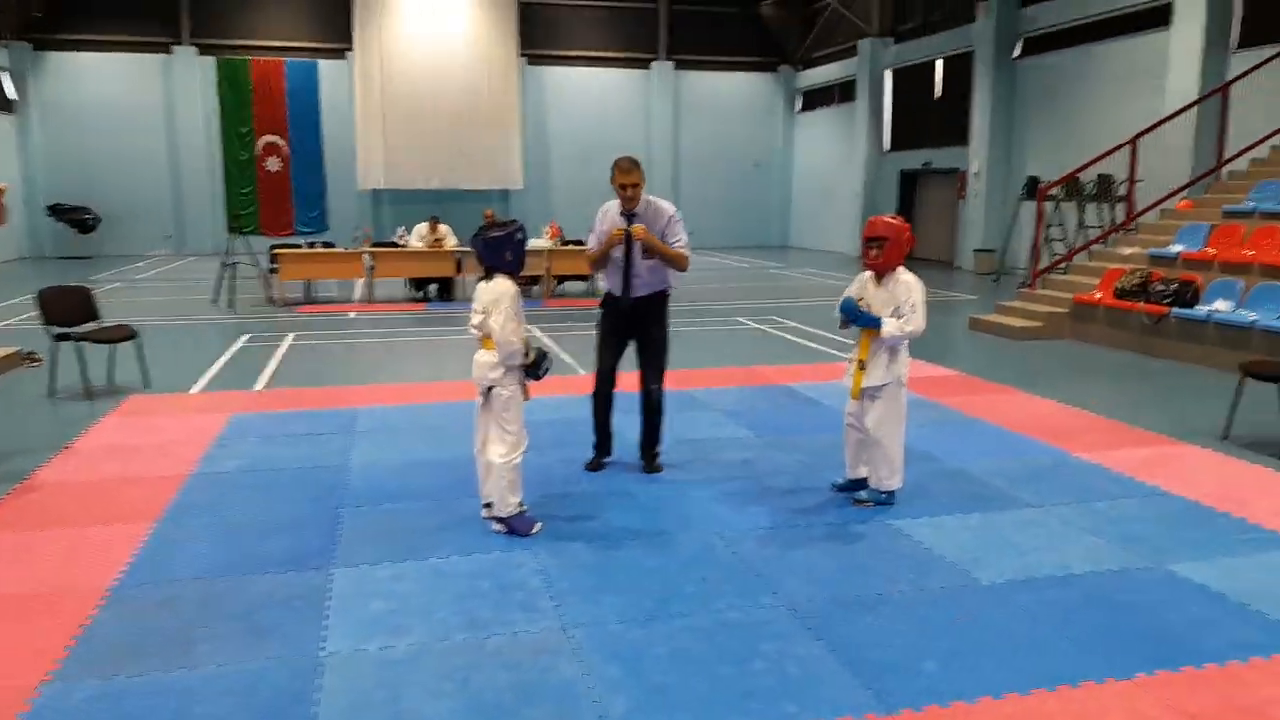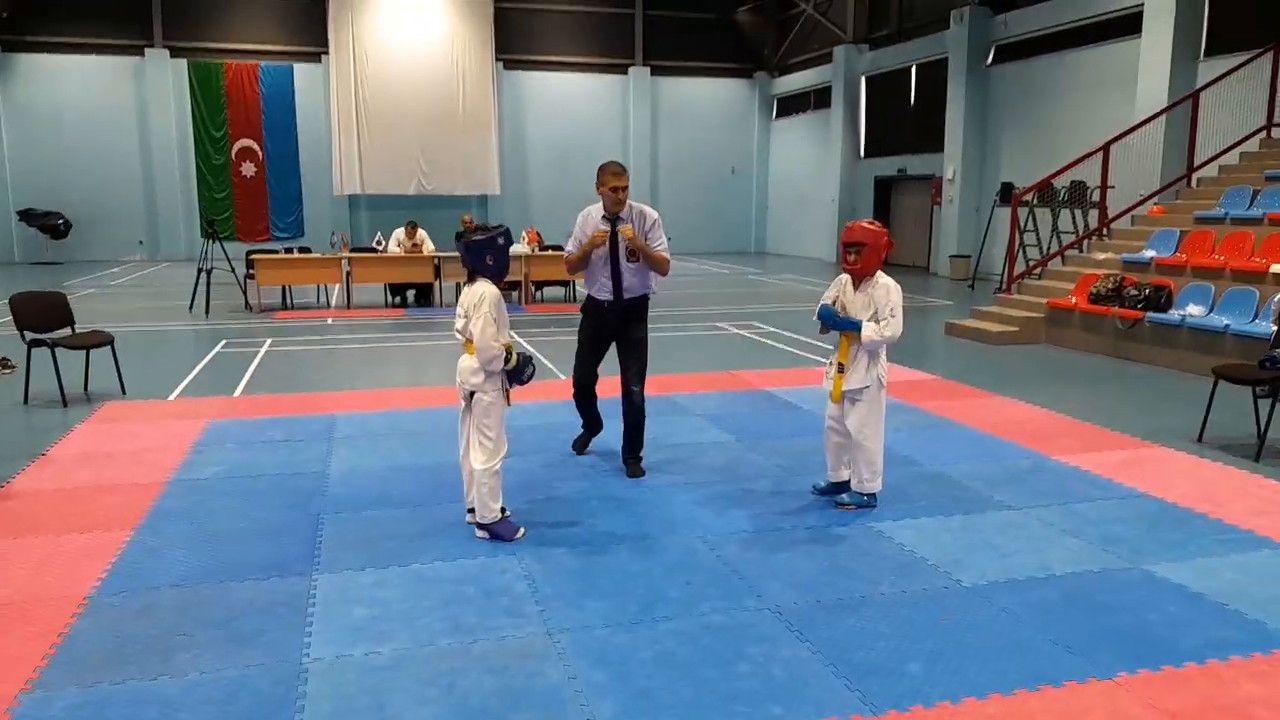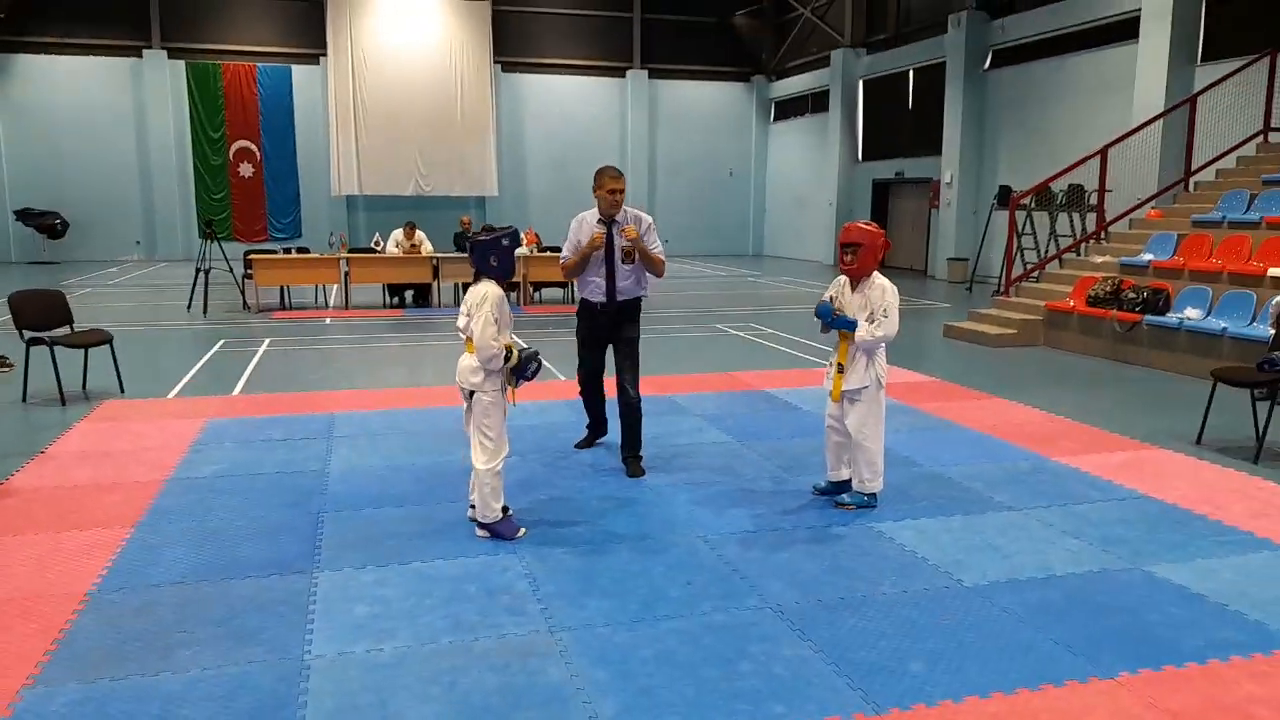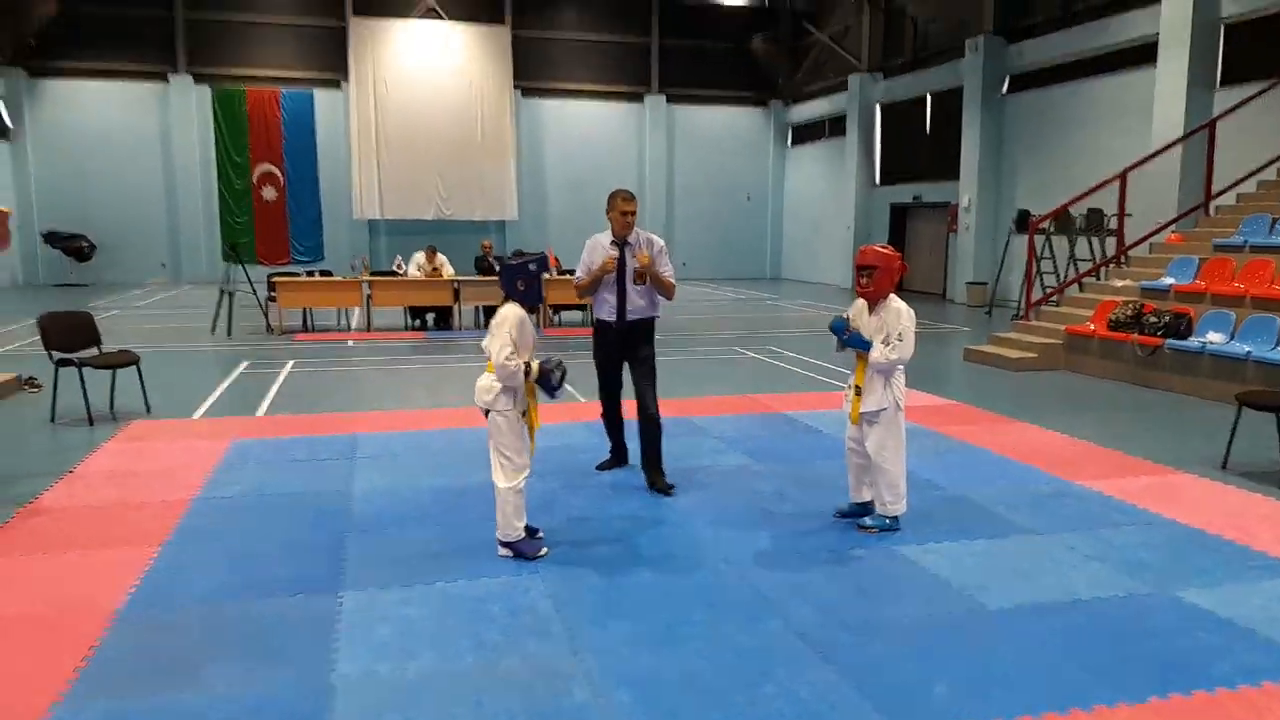
dt=0.2s
person 1, frame 1
left shoulder: (484, 285)
right shoulder: (506, 289)
right elbow: (507, 342)
right wrist: (530, 356)
left hip: (486, 365)
right hip: (503, 372)
left knee: (488, 440)
right knee: (509, 443)
left ankle: (492, 501)
right ankle: (507, 512)
person 1, frame 2
left shoulder: (470, 289)
right shoulder: (488, 293)
right elbow: (488, 348)
right wrist: (513, 361)
left hip: (471, 371)
right hip: (485, 377)
left knee: (473, 446)
right knee: (489, 450)
left ankle: (477, 506)
right ankle: (489, 519)
person 1, frame 3
left shoulder: (477, 289)
right shoulder: (491, 294)
right elbow: (488, 348)
left wrist: (510, 359)
right wrist: (515, 358)
left hip: (478, 374)
right hip: (485, 377)
left knee: (482, 446)
right knee: (491, 450)
left ankle: (479, 504)
right ankle: (489, 518)
person 1, frame 4
left shoulder: (519, 313)
right shoulder: (513, 316)
right elbow: (504, 365)
left wrist: (539, 370)
right wrist: (537, 372)
left hip: (513, 397)
right hip: (502, 397)
left knee: (517, 463)
right knee: (512, 468)
left ankle: (513, 525)
right ankle: (513, 537)
person 2, frame 1
left shoulder: (664, 212)
right shoulder: (606, 214)
left elbow: (682, 263)
right elbow: (592, 262)
left wrist: (652, 242)
right wrist: (606, 246)
left hip: (651, 307)
right hip: (616, 305)
left knee: (652, 385)
right knee: (603, 380)
left ankle: (649, 452)
right ankle: (601, 447)
person 2, frame 2
left shoulder: (646, 217)
right shoulder: (586, 218)
left elbow: (664, 268)
right elbow: (570, 267)
left wrist: (638, 245)
right wrist: (589, 246)
left hip: (632, 311)
right hip: (597, 309)
left knee: (633, 387)
right knee: (583, 378)
left ankle: (632, 456)
right ankle: (591, 427)
person 2, frame 3
left shoulder: (641, 221)
right shoulder: (581, 223)
left elbow: (659, 270)
right elbow: (567, 272)
left wrist: (639, 246)
right wrist: (588, 250)
left hip: (626, 312)
right hip: (591, 311)
left knee: (628, 386)
right knee: (589, 380)
left ankle: (631, 455)
right ankle: (597, 428)
person 2, frame 4
left shoulder: (653, 244)
right shoulder: (595, 245)
left elbow: (669, 292)
right elbow: (580, 291)
left wrist: (650, 270)
right wrist: (599, 273)
left hip: (639, 331)
right hip: (606, 331)
left knee: (647, 402)
right knee: (609, 399)
left ankle: (655, 472)
right ankle: (618, 453)
person 3, frame 1
left shoulder: (908, 284)
right shoulder: (865, 278)
left elbow: (913, 327)
right elbow: (845, 309)
left wrist: (875, 322)
right wrist: (849, 312)
left hip: (888, 364)
right hip: (863, 360)
left knee: (883, 427)
right knee: (854, 421)
left ankle: (885, 486)
right ankle: (857, 475)
person 3, frame 2
left shoulder: (886, 288)
right shoulder: (842, 282)
left elbow: (891, 331)
right elbow: (823, 311)
left wrist: (855, 325)
right wrist: (828, 317)
left hip: (867, 367)
right hip: (842, 363)
left knee: (864, 430)
right knee: (835, 425)
left ankle: (866, 489)
right ankle: (838, 478)
person 3, frame 3
left shoulder: (883, 289)
right shoulder: (841, 283)
left elbow: (886, 331)
right elbow: (825, 320)
left wrist: (849, 325)
right wrist: (826, 314)
left hip: (866, 367)
right hip: (842, 363)
left knee: (864, 430)
right knee: (835, 425)
left ankle: (867, 490)
right ankle: (839, 478)
person 3, frame 4
left shoulder: (899, 311)
right shoulder: (860, 306)
left elbow: (900, 354)
right elbow: (848, 340)
left wrist: (866, 346)
right wrist: (842, 332)
left hip: (885, 389)
right hip: (861, 386)
left knee: (884, 451)
right knee: (856, 447)
left ankle: (889, 512)
right ankle: (862, 500)
